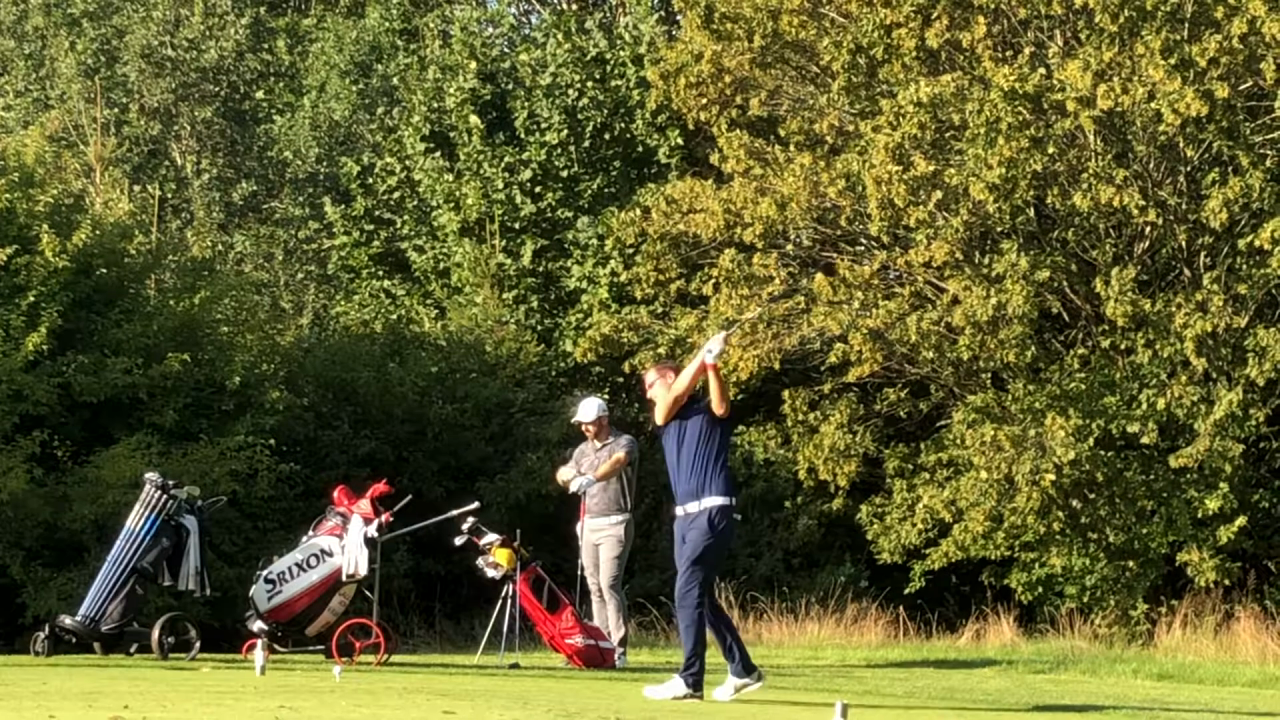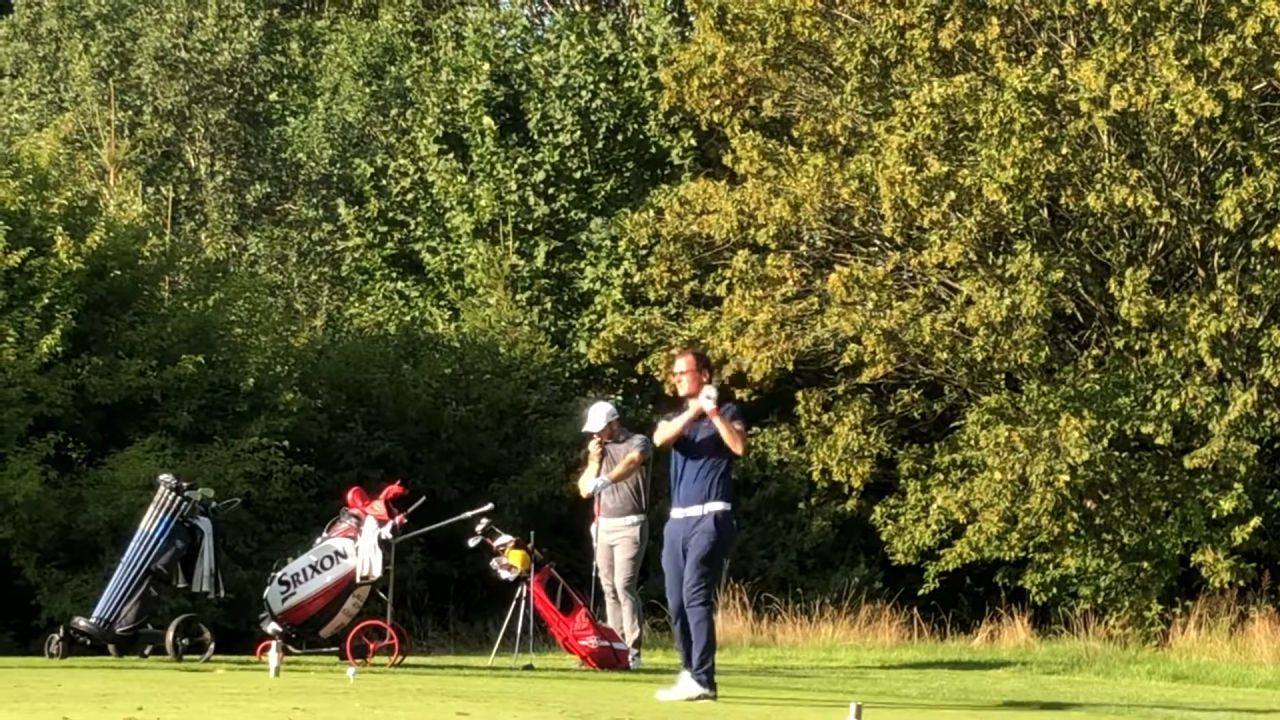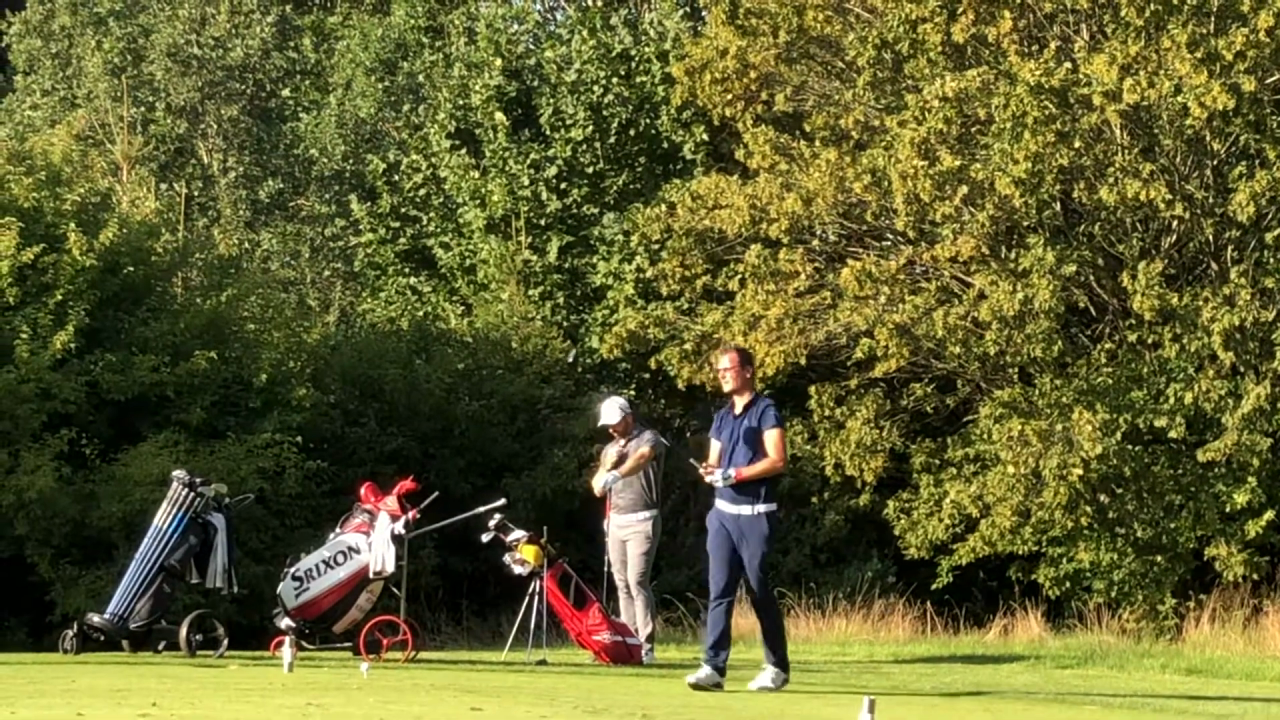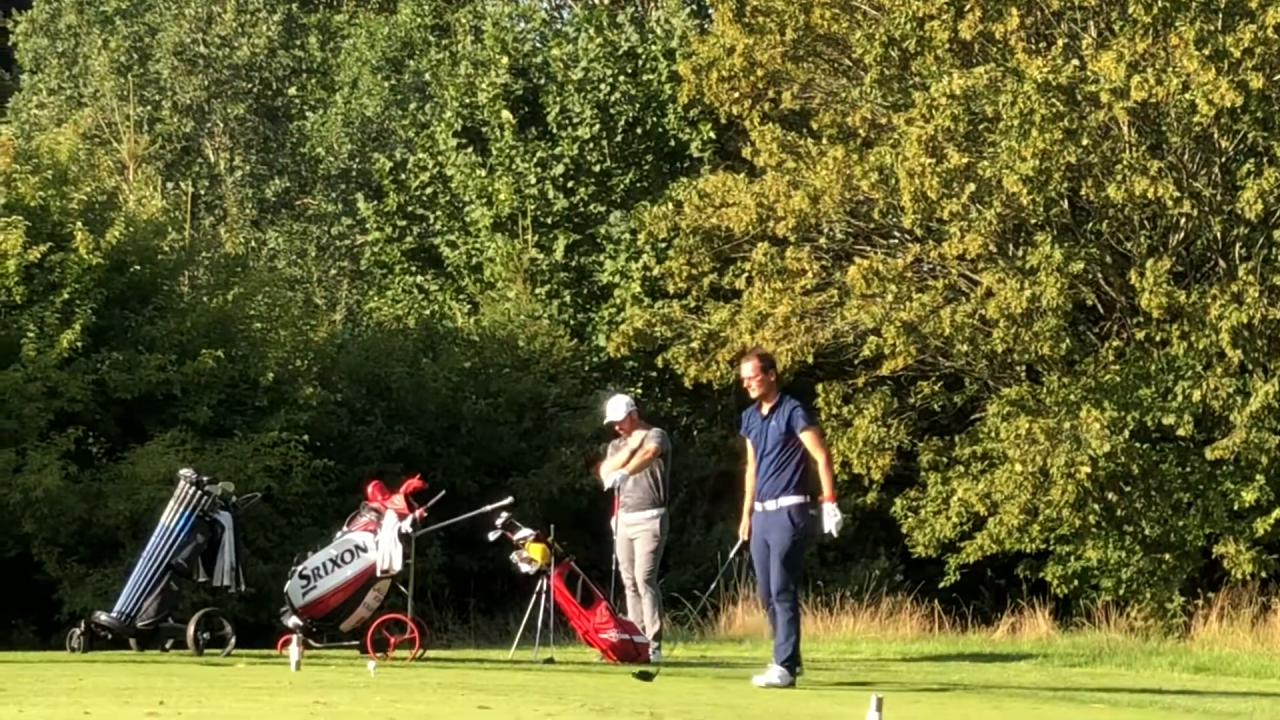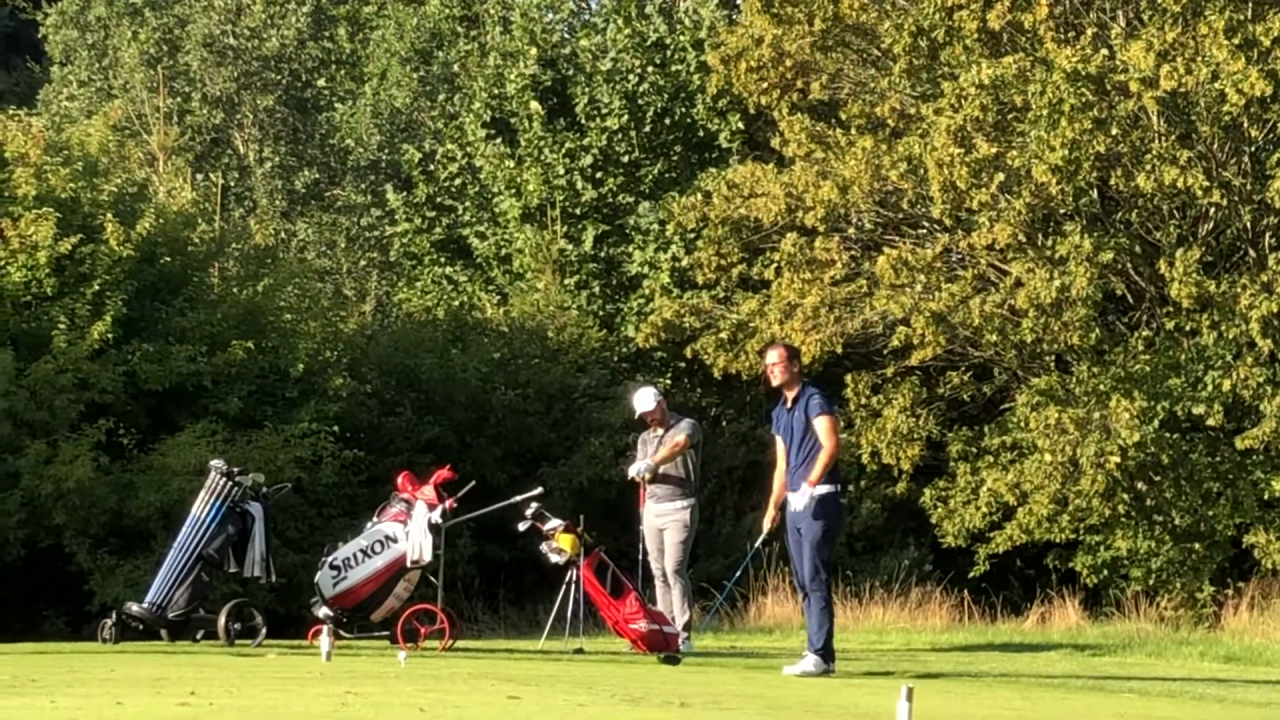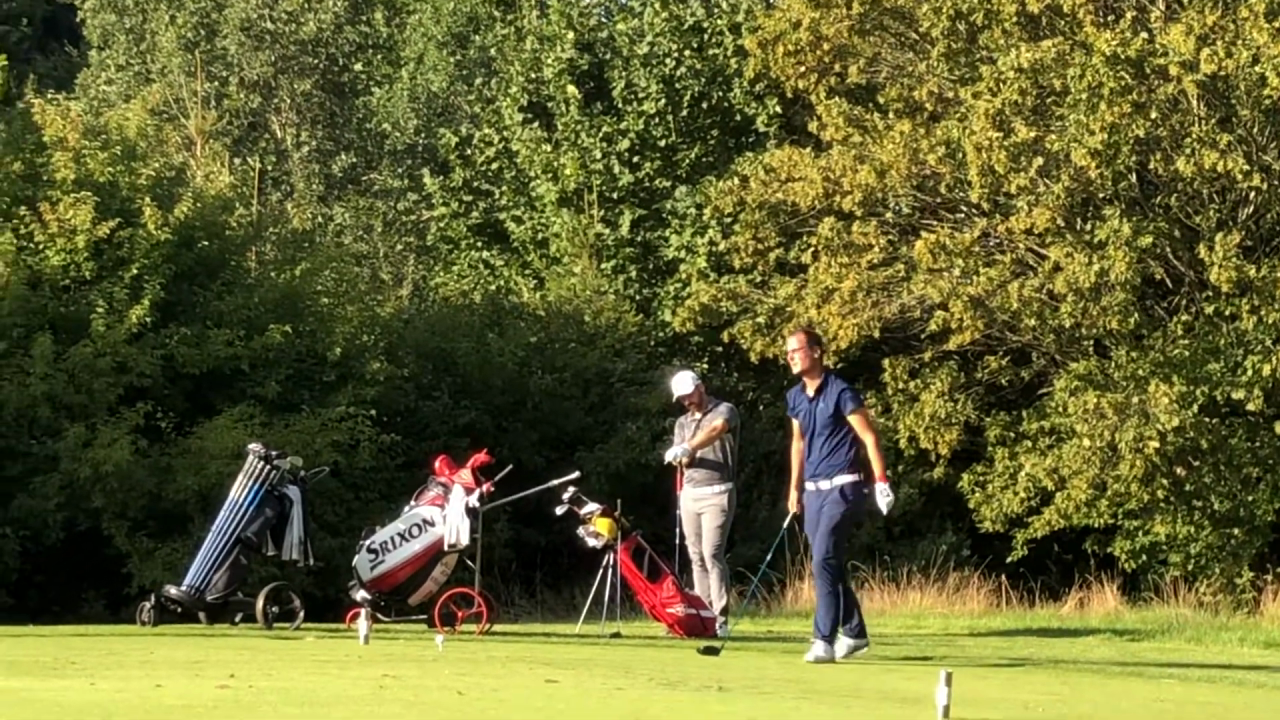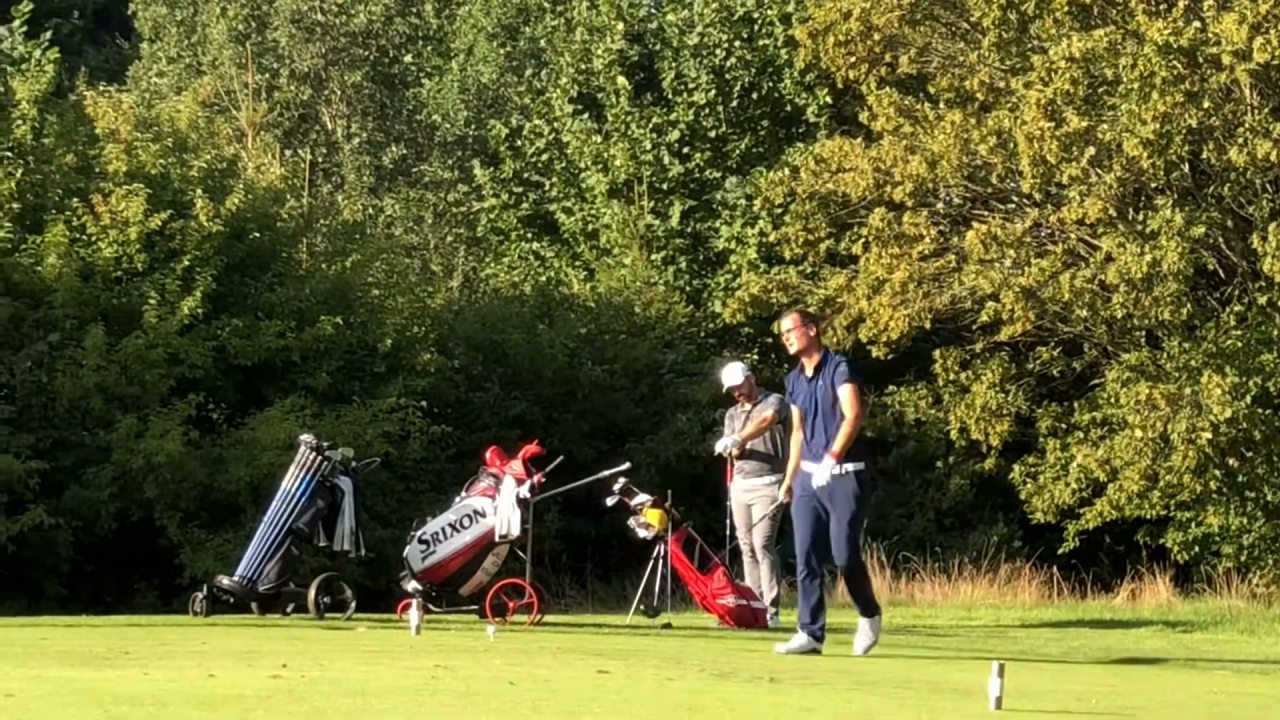
dt=0.7s
person 1, frame 1
left shoulder: (707, 408)
right shoulder: (666, 422)
left elbow: (721, 405)
right elbow: (661, 413)
left wrist: (712, 365)
right wrist: (700, 359)
left hip: (711, 512)
right hip: (685, 517)
left knee: (688, 593)
right knee: (700, 597)
left ankle: (689, 680)
right ankle: (742, 671)
person 1, frame 2
left shoulder: (727, 412)
right shoulder: (674, 417)
left elbow: (740, 447)
right elbow: (660, 438)
left wrist: (714, 411)
right wrist: (694, 410)
left hip: (712, 518)
right hip: (678, 520)
left knee: (697, 595)
right knee: (677, 602)
left ankle: (701, 679)
right ankle: (691, 670)
person 1, frame 3
left shoulder: (766, 411)
right shoulder: (721, 417)
left elbow: (777, 461)
right elbow: (715, 464)
left wrist: (735, 474)
right wrist: (709, 471)
left hip: (757, 516)
right hip: (723, 514)
left knee: (761, 594)
right knee: (719, 591)
left ankle: (777, 667)
right ankle: (713, 668)
person 1, frame 4
left shoulder: (793, 411)
right shoulder: (749, 416)
left elbow: (822, 457)
left wrist: (829, 501)
right wrist: (746, 512)
left hip: (789, 511)
right hip: (763, 513)
left knee: (782, 590)
right knee: (767, 592)
left ankle: (784, 667)
right ankle: (788, 659)
person 1, frame 5
left shoulder: (814, 399)
right shoulder: (779, 413)
left elbow: (831, 445)
left wrist: (810, 485)
right wrist: (772, 506)
left hip: (819, 500)
right hip: (796, 505)
left knee: (815, 579)
right knee: (804, 582)
left ankle: (819, 655)
right ankle: (821, 655)
person 1, frame 6
left shoulder: (840, 391)
right shoulder: (794, 396)
left elbow: (870, 438)
left wrist: (880, 481)
right wrist: (794, 487)
left hip: (841, 489)
right hip: (811, 492)
left knee: (825, 560)
right knee: (826, 565)
left ankle: (825, 641)
right ankle: (854, 632)
person 1, frame 7
left shoulder: (840, 367)
right shoulder: (793, 380)
left elbow: (854, 416)
left wrist: (831, 458)
right wrist: (790, 476)
left hip: (844, 476)
right hip: (808, 478)
left knee: (844, 555)
right knee: (806, 555)
left ankle: (869, 615)
right ankle: (810, 632)
person 2, frame 1
left shoulder: (624, 442)
right shoulder: (584, 449)
left elbow: (616, 463)
right elbow: (565, 474)
left wrist: (590, 479)
right wrist: (563, 474)
left hip: (615, 525)
right hip: (588, 525)
left knee: (610, 585)
right knee: (595, 588)
left ankle: (619, 651)
person 2, frame 2
left shoulder: (638, 442)
right shoulder: (598, 449)
left elbow: (631, 463)
right elbow: (584, 490)
left wrist: (605, 481)
right wrist: (594, 460)
left hip: (629, 526)
right hip: (603, 526)
left knee: (624, 586)
right knee: (609, 589)
left ankle: (633, 652)
person 2, frame 3
left shoulder: (649, 437)
right shoulder: (610, 449)
left elbow: (642, 459)
right elbow: (598, 490)
left wrist: (616, 475)
right wrist: (607, 466)
left hip: (642, 521)
right hip: (615, 522)
left knee: (637, 581)
right knee: (622, 584)
left ankle: (646, 647)
person 2, frame 4
left shoulder: (656, 435)
right shoulder: (616, 445)
left elbow: (648, 454)
right elbow: (605, 473)
left wrist: (623, 473)
right wrist: (629, 447)
left hip: (649, 519)
right hip: (623, 520)
left knee: (645, 580)
right knee: (630, 582)
left ankle: (654, 645)
person 2, frame 5
left shoulder: (687, 426)
right shoulder: (644, 438)
left elbow: (677, 446)
right elbow: (640, 475)
left wrist: (650, 463)
right wrist: (645, 473)
left hip: (679, 509)
right hip: (652, 510)
left knee: (674, 570)
right knee: (659, 573)
left ankle: (683, 635)
person 2, frame 6
left shoulder: (724, 410)
right shoulder: (682, 423)
left elbow: (716, 430)
right elbow: (682, 461)
left wrist: (687, 447)
right wrist: (683, 456)
left hip: (717, 493)
right hip: (689, 494)
left knee: (712, 554)
right knee: (696, 557)
left ankle: (720, 620)
person 2, frame 7
left shoulder: (774, 401)
right shoulder: (732, 414)
left elbow: (766, 421)
right elbow: (733, 452)
left wrist: (738, 438)
right wrist: (733, 447)
left hip: (768, 484)
right hip: (740, 485)
left knee: (762, 545)
right knee: (747, 548)
left ankle: (771, 610)
